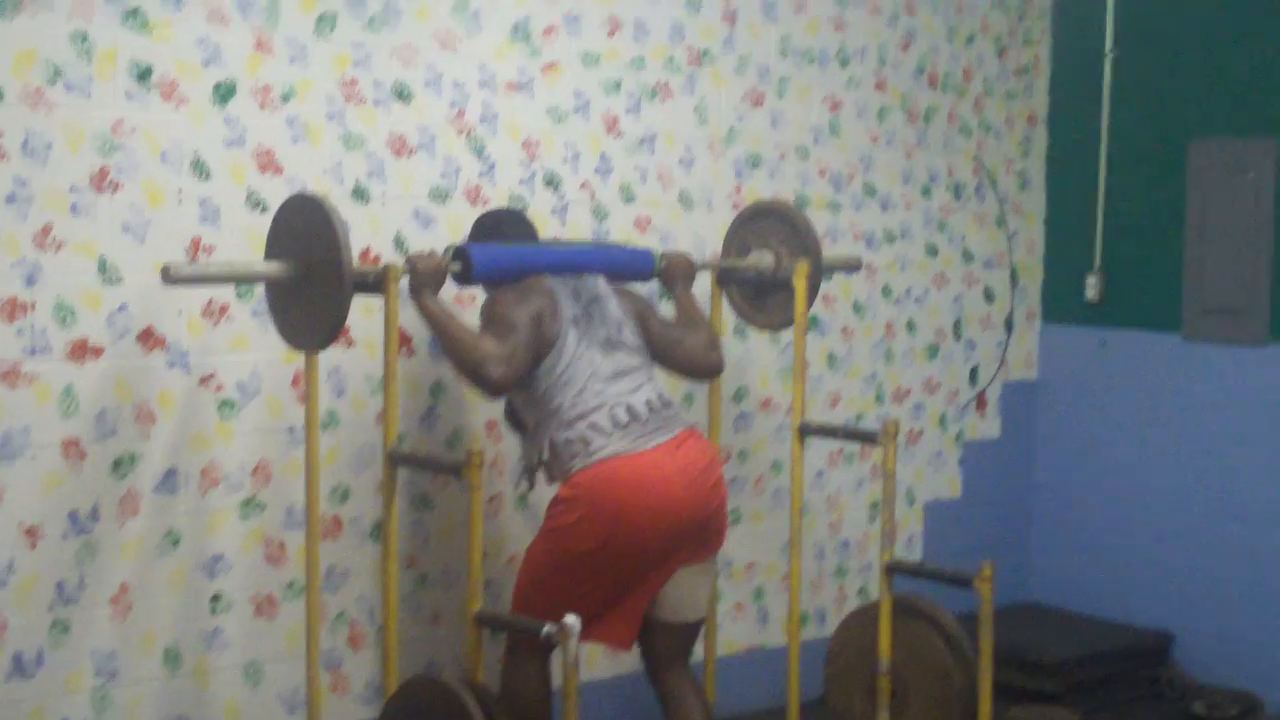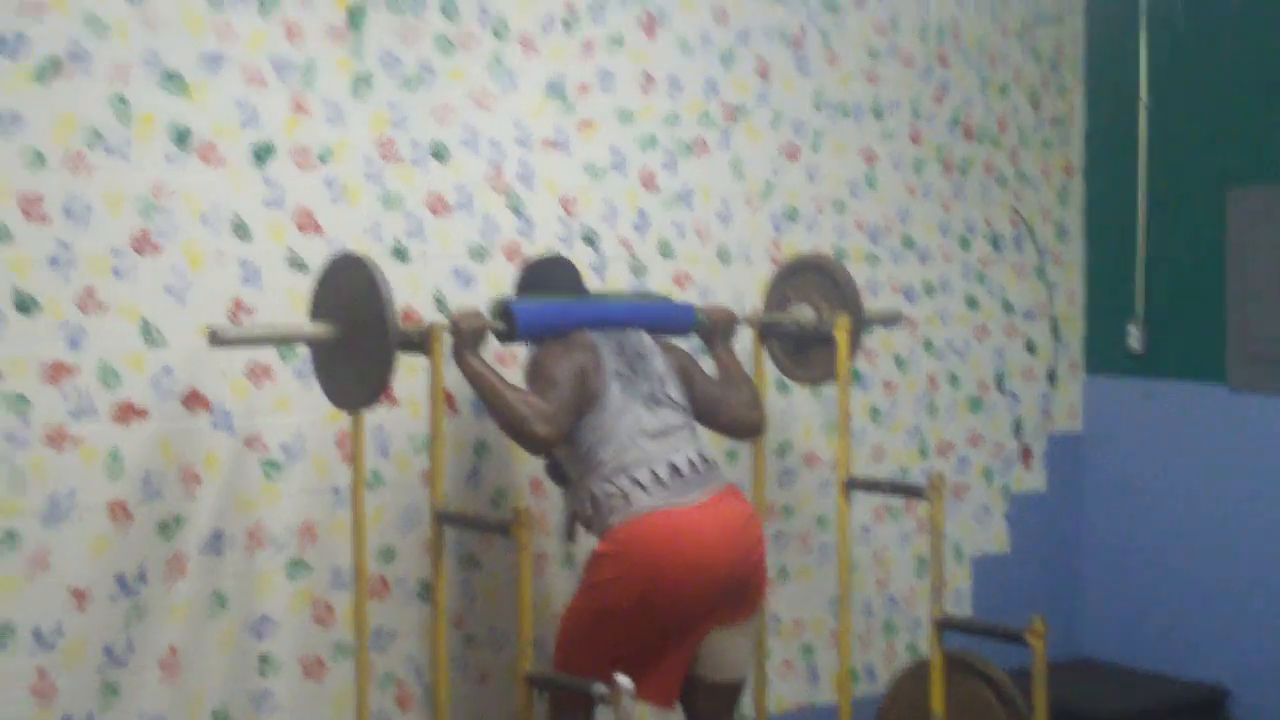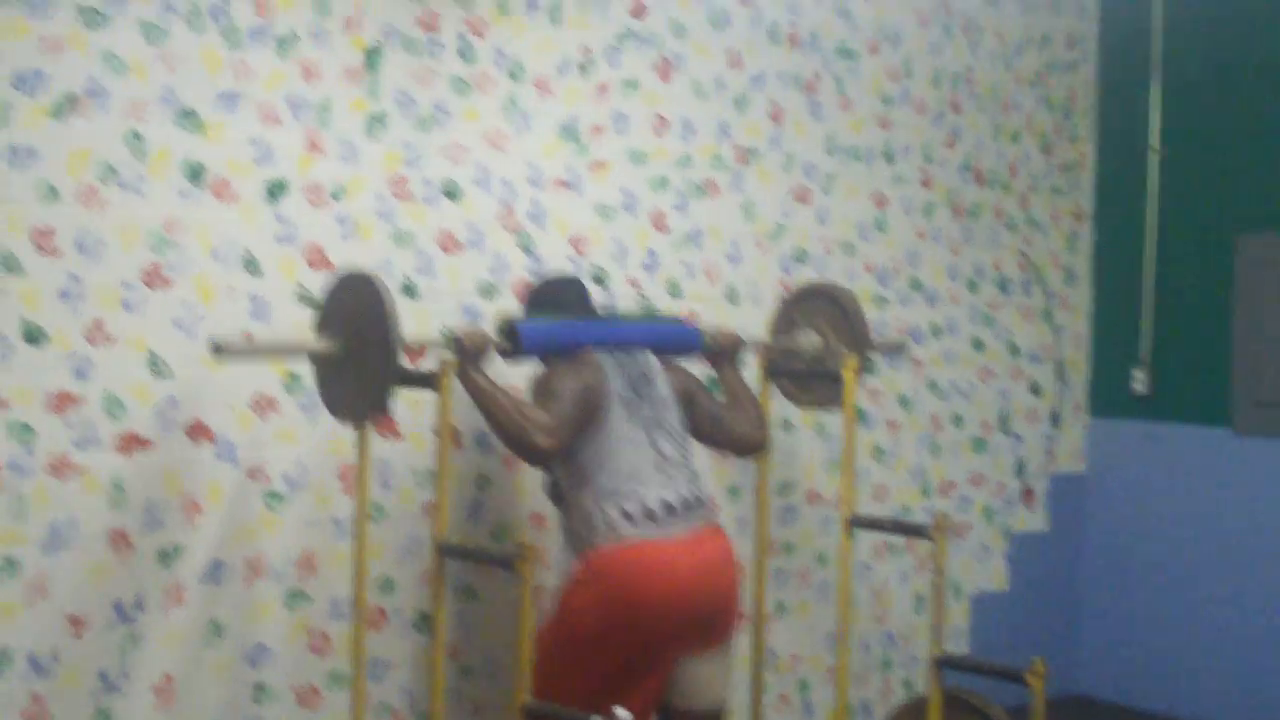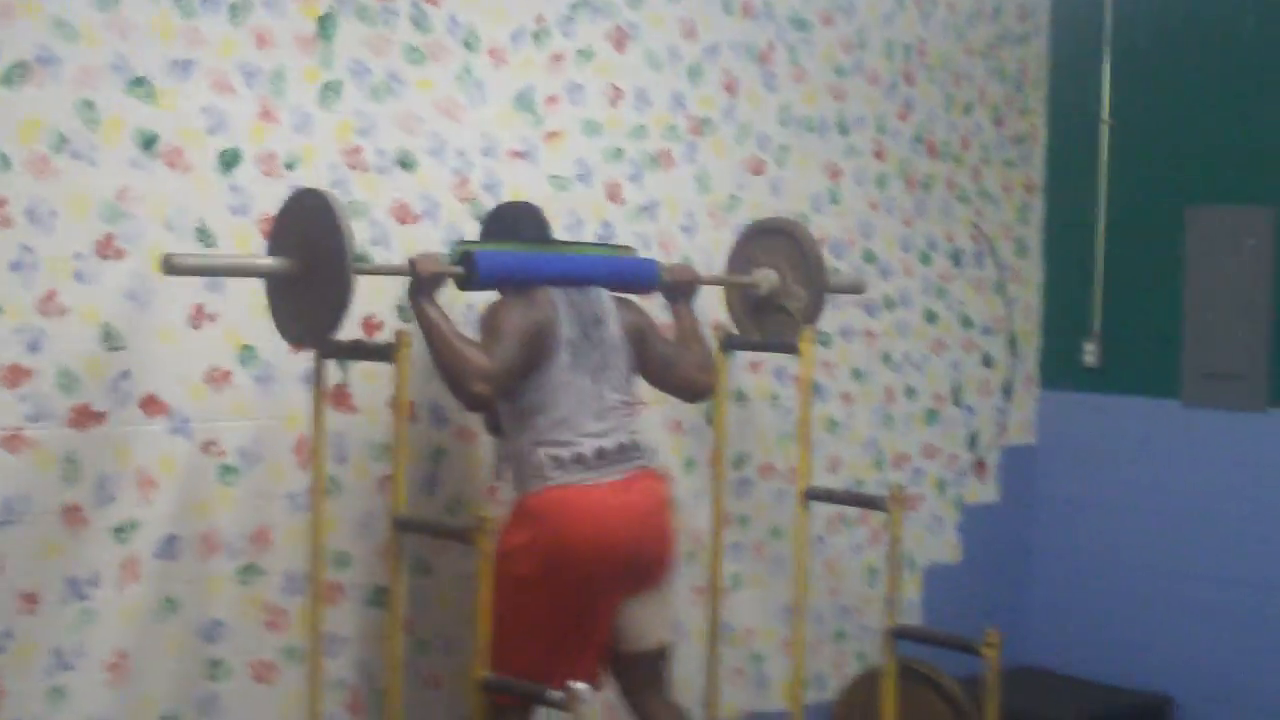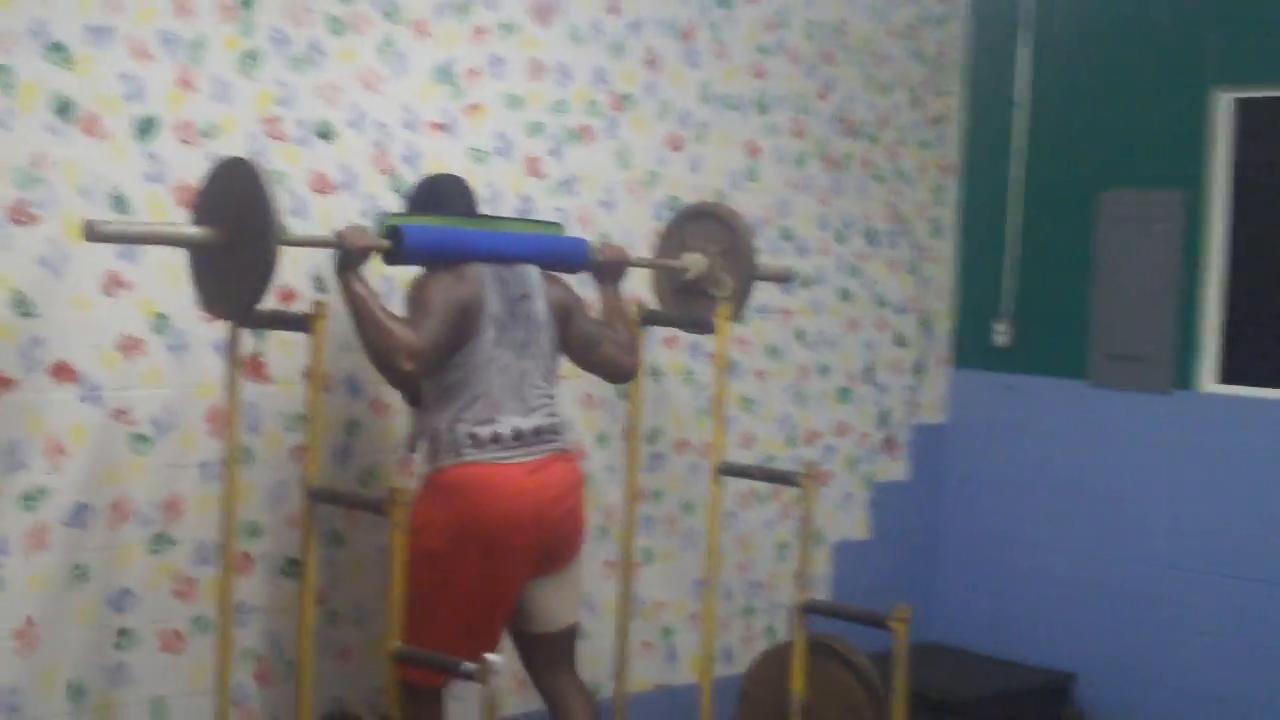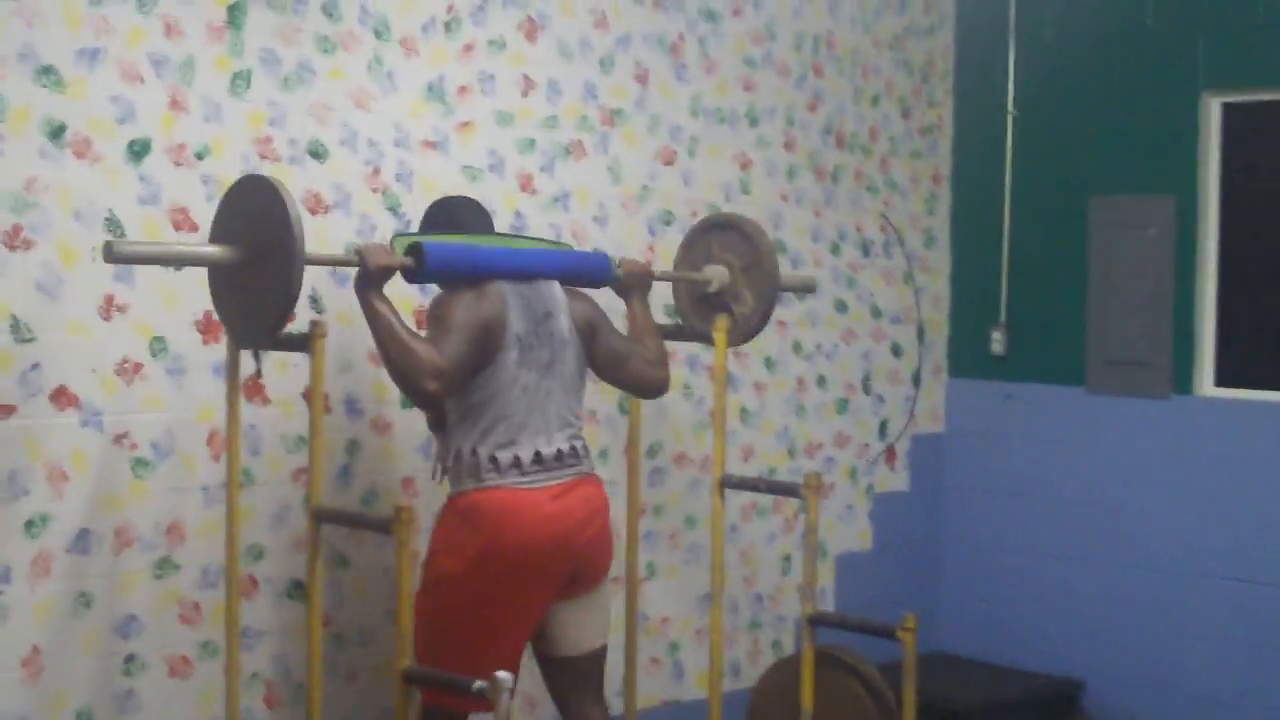
dt=0.2s
person 1, frame 1
left shoulder: (516, 301)
right shoulder: (614, 295)
left elbow: (496, 370)
right elbow: (707, 359)
left wrist: (426, 295)
right wrist: (680, 287)
left hip: (616, 489)
right hip: (698, 474)
left knee: (528, 637)
right knee: (670, 660)
person 1, frame 2
left shoulder: (562, 356)
right shoulder: (659, 350)
left elbow: (542, 429)
right elbow: (748, 418)
left wrist: (468, 356)
right wrist: (721, 343)
left hip: (653, 546)
right hip: (736, 532)
person 1, frame 3
left shoulder: (566, 377)
right shoulder: (665, 373)
left elbow: (543, 441)
right elbow: (752, 436)
left wrist: (471, 372)
right wrist: (727, 365)
left hip: (630, 573)
right hip: (712, 564)
person 1, frame 4
left shoulder: (517, 310)
right shoulder: (619, 310)
left elbow: (482, 384)
right elbow: (700, 380)
left wrist: (425, 300)
right wrist: (682, 302)
left hip: (563, 515)
right hip: (642, 504)
person 1, frame 5
left shoulder: (444, 284)
right shoulder: (547, 286)
left elbow: (408, 361)
right elbow: (623, 362)
left wrist: (352, 275)
right wrist: (609, 282)
left hip: (475, 492)
right hip: (555, 483)
right knee: (557, 670)
person 1, frame 6
left shoulder: (465, 303)
right shoulder: (571, 302)
left elbow: (431, 379)
right elbow: (652, 376)
left wrist: (372, 293)
right wrist: (636, 295)
left hip: (498, 516)
right hip: (581, 507)
